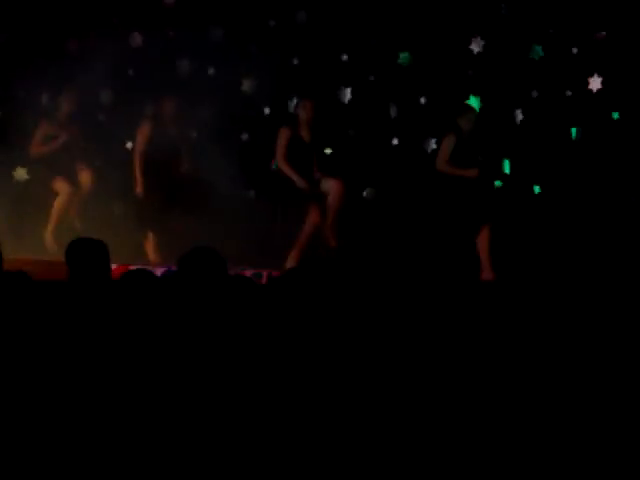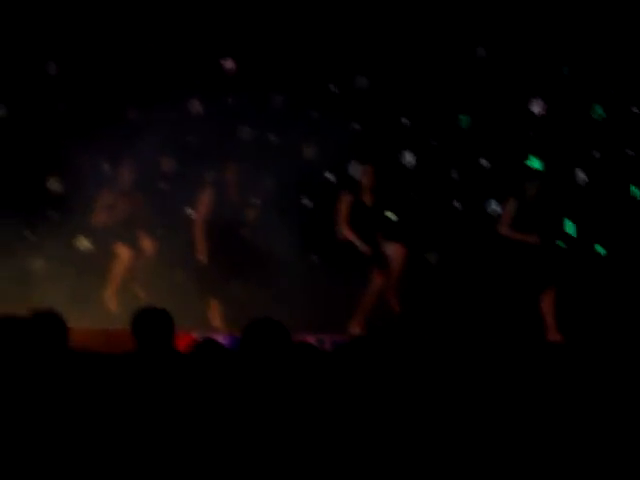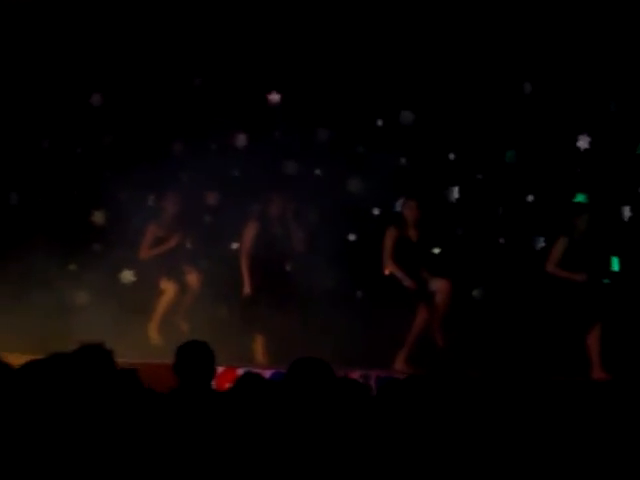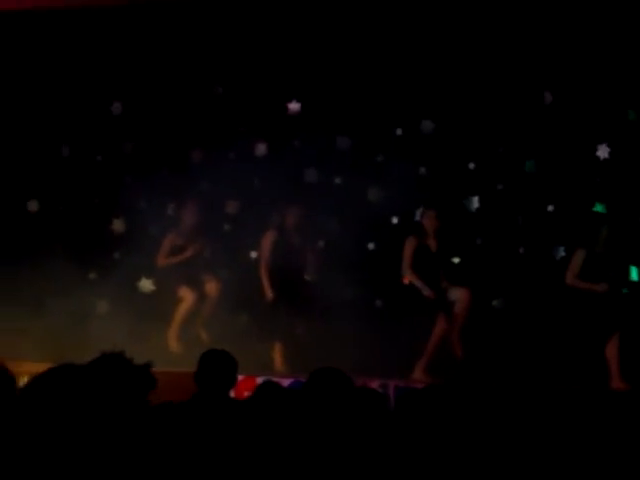
dt=0.5s
person 1, frame 1
left shoulder: (313, 134)
right shoulder: (287, 131)
right elbow: (279, 160)
left wrist: (317, 176)
right wrist: (298, 179)
left hip: (309, 180)
right hip: (290, 179)
left ankle: (295, 256)
person 1, frame 2
left shoulder: (375, 199)
right shoulder: (349, 196)
left elbow: (377, 227)
right elbow: (342, 225)
left wrist: (381, 241)
right wrist: (360, 244)
left hip: (372, 244)
right hip: (353, 244)
left knee: (382, 274)
left ankle: (359, 321)
right ankle: (389, 295)
person 1, frame 3
left shoulder: (419, 233)
right shoulder: (394, 231)
left elbow: (421, 261)
right elbow: (387, 260)
left wrist: (425, 275)
right wrist: (405, 278)
left hip: (417, 279)
right hip: (398, 279)
left knee: (440, 291)
person 1, frame 4
left shoulder: (439, 243)
right shoulder: (413, 240)
right elbow: (406, 269)
left wrist: (444, 284)
right wrist: (423, 287)
left hip: (436, 289)
right hip: (417, 289)
left knee: (464, 294)
person 2, frame 1
left shoulder: (471, 141)
right shoulder: (452, 138)
right elbow: (440, 164)
left wrist: (479, 172)
right wrist: (465, 173)
left hip: (471, 189)
right hip: (455, 190)
left knee: (483, 225)
left ankle: (486, 269)
person 2, frame 2
left shoulder: (538, 205)
right shoulder: (515, 202)
left elbow: (541, 230)
right elbow: (502, 228)
right wrist: (527, 238)
left hip: (535, 254)
right hip: (519, 254)
left knee: (547, 288)
left ankle: (551, 331)
person 2, frame 3
left shoulder: (587, 243)
right shoulder: (565, 240)
left elbow: (589, 268)
right elbow: (550, 267)
right wrist: (574, 277)
left hip: (583, 292)
right hip: (567, 292)
left knee: (594, 325)
left ankle: (596, 369)
person 2, frame 4
left shoulder: (608, 253)
right shoulder: (583, 252)
left elbow: (611, 278)
right elbow: (569, 279)
right wrist: (595, 287)
left hip: (604, 303)
right hip: (587, 304)
left knee: (613, 335)
left ankle: (615, 379)
person 3, frame 1
left shoulder: (176, 128)
right shoulder: (149, 125)
left elbow: (181, 152)
right elbow: (138, 153)
left wrist: (184, 165)
right wrist: (139, 180)
left hip: (170, 176)
right hip: (151, 176)
right knee: (153, 208)
right ankle: (151, 243)
person 3, frame 2
left shoulder: (238, 194)
right shoulder: (211, 191)
left elbow: (241, 220)
right elbow: (200, 220)
right wrist: (201, 249)
left hip: (232, 245)
right hip: (214, 244)
right knee: (216, 276)
right ankle: (215, 313)
person 3, frame 3
left shoulder: (285, 227)
right shoulder: (256, 225)
left elbow: (299, 247)
right elbow: (245, 254)
left wrist: (291, 222)
right wrist: (247, 281)
left hip: (277, 277)
right hip: (260, 277)
right knee: (265, 310)
right ankle: (260, 348)
person 3, frame 4
left shoulder: (301, 238)
right shoulder: (273, 235)
left elbow: (308, 264)
right elbow: (263, 264)
right wrist: (267, 288)
left hip: (296, 286)
right hip: (278, 286)
right knee: (284, 318)
right ankle: (278, 355)
person 4, frame 1
left shoulder: (72, 127)
right shoulder: (47, 125)
left elbow: (77, 150)
right elbow: (33, 152)
left wrist: (78, 162)
right wrist: (57, 143)
left hip: (67, 162)
right hip: (49, 165)
left knee: (87, 179)
right knee: (67, 190)
left ankle: (73, 212)
right ankle: (50, 231)
person 4, frame 2
left shoulder: (134, 195)
right shoulder: (108, 194)
left elbow: (139, 216)
right elbow: (96, 220)
right wrist: (119, 211)
left hip: (129, 229)
right hip: (111, 232)
left knee: (149, 246)
right knee: (128, 254)
left ankle: (136, 282)
right ankle: (110, 292)
person 4, frame 3
left shoulder: (177, 225)
right shoulder: (154, 227)
left elbow: (181, 248)
right elbow: (143, 255)
right wrist: (168, 245)
left hip: (173, 261)
right hip: (156, 265)
left knee: (195, 280)
right knee: (172, 289)
left ankle: (181, 315)
right ankle: (153, 326)
person 4, frame 4
left shoulder: (197, 235)
right shoulder: (173, 236)
left elbow: (201, 257)
right elbow: (160, 262)
right wrist: (185, 255)
left hip: (193, 271)
right hip: (174, 274)
left knee: (214, 288)
right knee: (191, 296)
left ankle: (200, 325)
right ankle: (172, 333)
